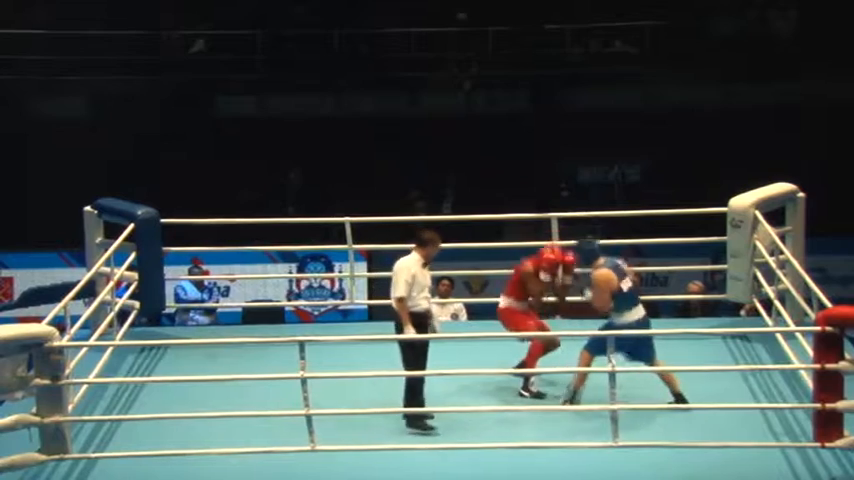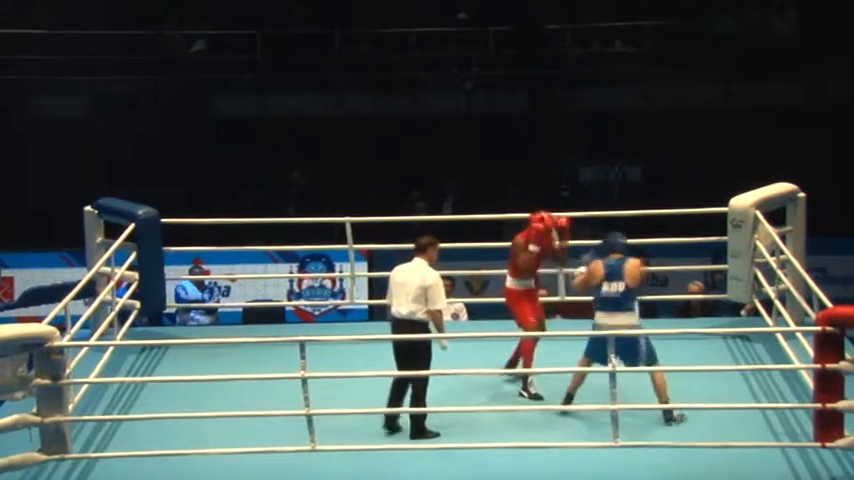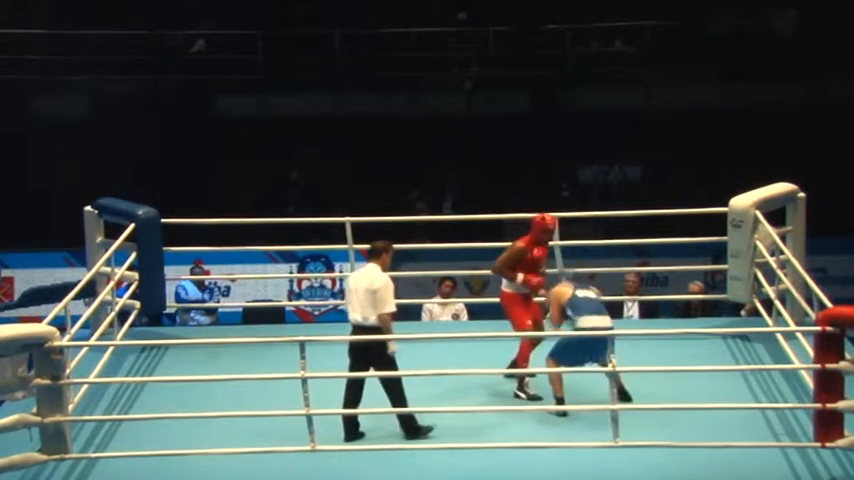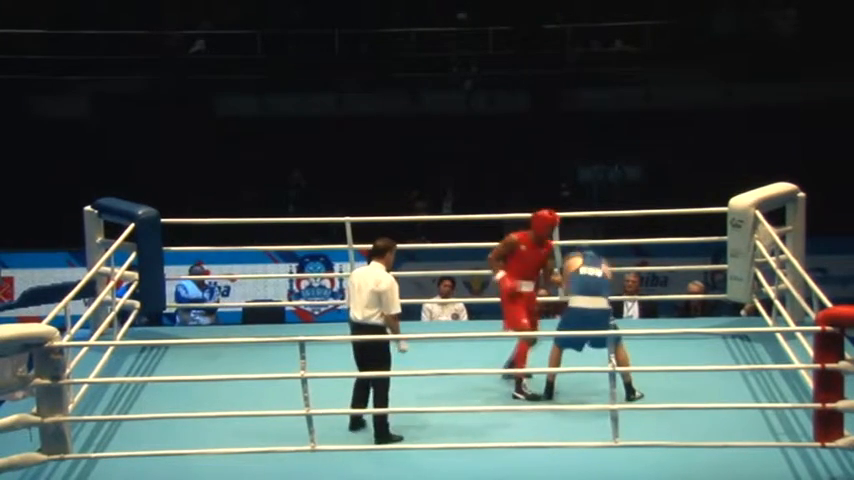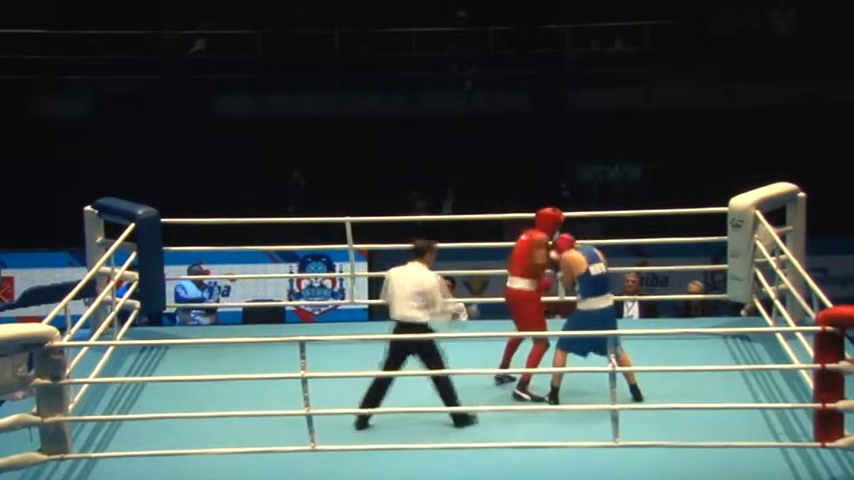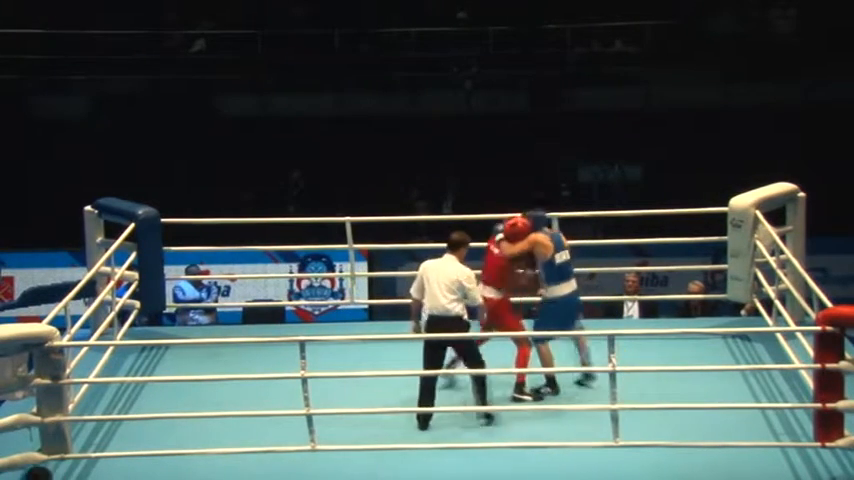
dt=0.7s
person 1, frame 1
left shoulder: (423, 267)
right shoulder: (405, 265)
right elbow: (399, 299)
left wrist: (431, 320)
right wrist: (407, 326)
left hip: (421, 320)
right hip: (409, 321)
left knee: (419, 368)
right knee: (414, 369)
left ankle: (413, 409)
right ankle: (413, 416)
person 1, frame 2
left shoulder: (397, 270)
right shoulder: (431, 275)
left elbow: (390, 303)
right elbow: (435, 311)
right wrist: (442, 335)
left hip: (399, 328)
right hip: (418, 330)
left knee: (402, 375)
right knee: (419, 380)
left ankle: (391, 418)
right ankle: (417, 428)
person 1, frame 3
left shoulder: (353, 277)
right shoulder: (382, 279)
left elbow: (351, 308)
right elbow: (384, 316)
right wrist: (390, 341)
left hip: (356, 335)
right hip: (374, 337)
left knee: (354, 383)
right knee: (392, 384)
left ankle: (350, 430)
right ankle: (411, 428)
person 1, frame 4
left shoulder: (356, 274)
right shoulder: (386, 280)
left elbow: (351, 303)
right elbow: (391, 316)
right wrist: (399, 339)
left hip: (357, 331)
right hip: (375, 334)
left knee: (363, 377)
right knee: (380, 384)
left ankle: (356, 420)
right ankle: (381, 433)
person 1, frame 5
left shoulder: (394, 273)
right shoulder: (430, 278)
left elbow: (387, 300)
right elbow: (439, 310)
right wrist: (455, 311)
left hip: (400, 330)
right hip: (419, 331)
left knee: (386, 374)
right knee: (439, 373)
left ankle: (362, 417)
right ankle: (459, 416)
person 1, frame 6
left shoulder: (426, 266)
right shoulder: (464, 272)
left elbow: (416, 299)
right elbow: (476, 304)
left wrist: (416, 322)
right wrist: (483, 315)
left hip: (434, 324)
right hip: (456, 324)
left knee: (430, 372)
right knee: (477, 365)
left ankle: (423, 419)
right ankle: (484, 410)
person 2, frame 1
left shoulder: (551, 269)
right shoulder: (528, 268)
left elbow: (561, 297)
right elbow: (537, 296)
left wrist: (567, 275)
right wrist: (546, 274)
left hip: (524, 310)
right hip: (508, 310)
left knee: (553, 342)
right knee: (540, 337)
left ankle: (522, 367)
right ankle: (527, 385)
person 2, frame 2
left shoulder: (547, 238)
right shoulder: (521, 241)
left elbow: (560, 257)
right elbow: (524, 267)
left wrist: (562, 237)
right wrist: (535, 244)
left hip: (530, 289)
right hip: (516, 292)
left knee: (536, 331)
right knee: (532, 330)
left ankle: (511, 366)
right ankle: (525, 384)
person 2, frame 3
left shoulder: (543, 246)
right shoulder: (521, 246)
left elbow: (540, 273)
right elbow: (497, 267)
left wrist: (539, 273)
right wrist: (522, 278)
left hip: (526, 294)
right hip: (511, 296)
left knee: (538, 333)
right knee: (528, 335)
left ankle: (514, 367)
right ankle: (521, 386)
person 2, frame 4
left shoulder: (548, 246)
right shoulder: (515, 239)
left elbow: (548, 276)
right elbow: (492, 257)
left wrist: (559, 279)
right wrist: (500, 276)
left hip: (529, 293)
right hip: (513, 293)
left knee: (531, 335)
right knee: (526, 334)
left ankle: (511, 367)
right ankle: (519, 387)
person 2, frame 5
left shoulder: (526, 235)
right shoulder: (541, 238)
right elbow: (539, 264)
left wrist: (540, 280)
left hip: (512, 289)
right hip: (524, 292)
left knee: (520, 332)
right knee: (541, 341)
left ankle: (502, 371)
right ankle: (522, 387)
person 2, frame 6
left shoulder: (496, 241)
right elbow: (510, 285)
left hip: (484, 296)
right hip: (497, 301)
left knee: (484, 335)
right knee: (523, 343)
left ankle: (451, 366)
right ankle: (519, 389)
person 3, frame 1
left shoulder: (599, 275)
right shoulder: (617, 261)
left elbow: (604, 306)
left wrist: (591, 296)
left hip: (623, 324)
right hip: (641, 319)
left knee: (587, 353)
right knee: (652, 362)
left ankle: (573, 397)
right ankle: (679, 398)
person 3, frame 2
left shoulder: (596, 266)
right shoulder: (634, 265)
left elbow: (579, 286)
left wrist: (582, 271)
left hip: (603, 327)
right hip: (629, 327)
left knee: (586, 360)
right knee: (653, 366)
left ankle: (567, 401)
right ankle: (668, 413)
person 3, frame 3
left shoulder: (557, 291)
right shoulder: (593, 290)
left elbow: (556, 323)
left hip: (586, 330)
right hip: (606, 328)
left knee: (552, 361)
right knee: (603, 359)
left ankle: (560, 405)
right ankle: (623, 394)
person 3, frame 4
left shoulder: (572, 260)
right shoulder: (604, 265)
left elbow: (566, 288)
left hip: (577, 311)
right hip: (601, 310)
left knee: (558, 346)
right knee: (617, 345)
left ankle: (548, 391)
right ankle: (630, 390)
person 3, frame 5
left shoulder: (567, 256)
right shoulder: (596, 251)
left elbow: (568, 285)
left wrist: (562, 270)
left hip: (587, 311)
right hip: (607, 308)
left knee: (562, 348)
right knee: (616, 350)
left ankle: (554, 394)
right ankle: (635, 391)
person 3, frame 6
left shoulder: (536, 239)
right shoulder: (559, 236)
left elbow: (507, 252)
left wrist: (502, 237)
left hip: (553, 296)
right hip: (571, 292)
left knee: (540, 340)
right knee: (573, 331)
left ankle: (552, 384)
right ankle: (587, 372)
